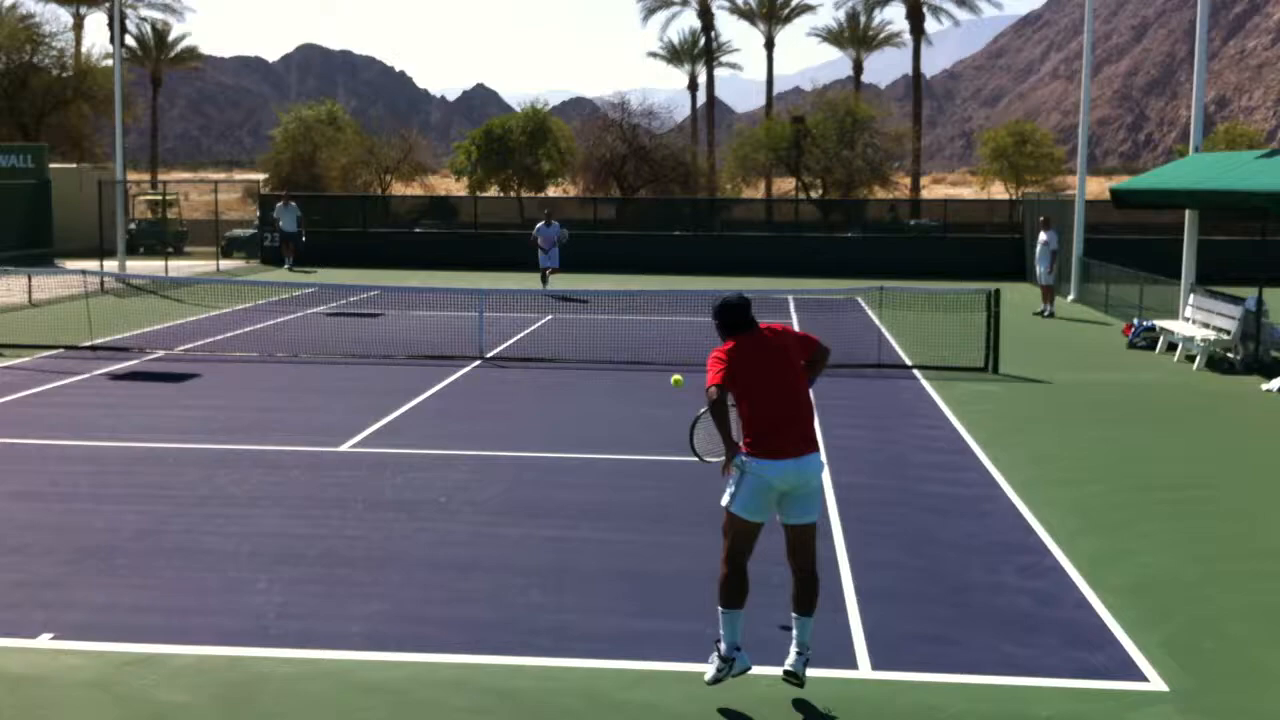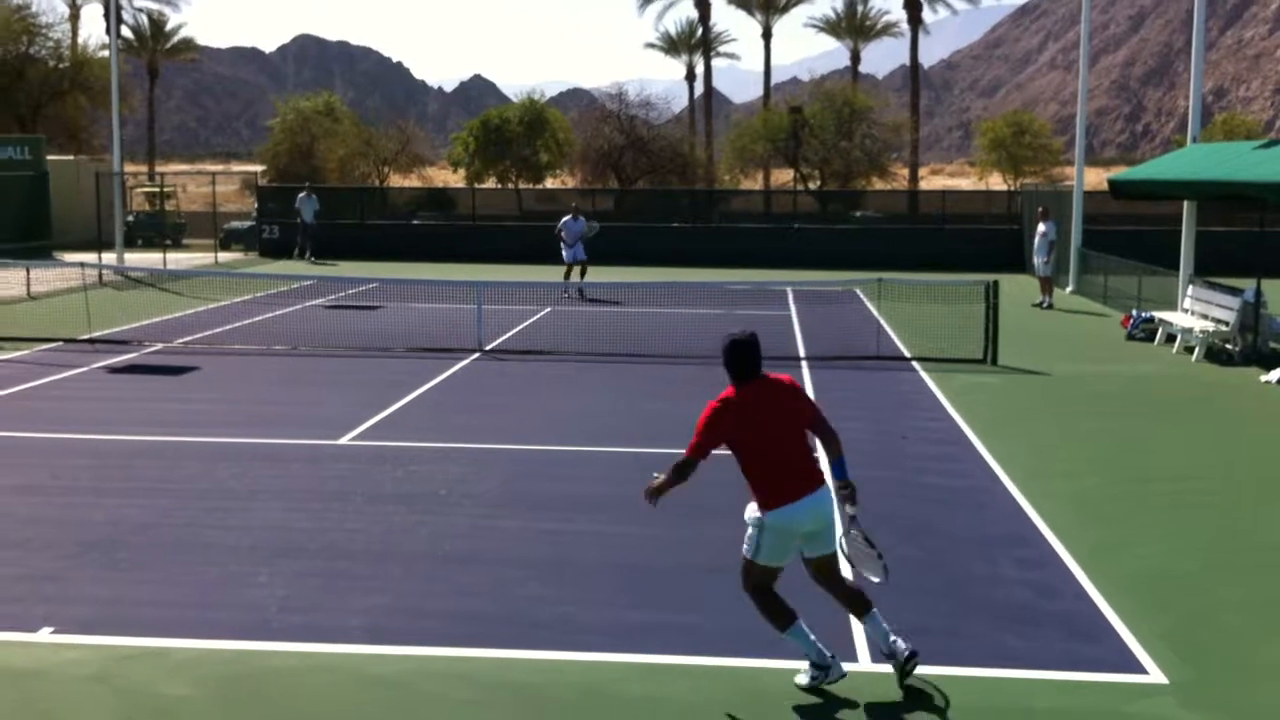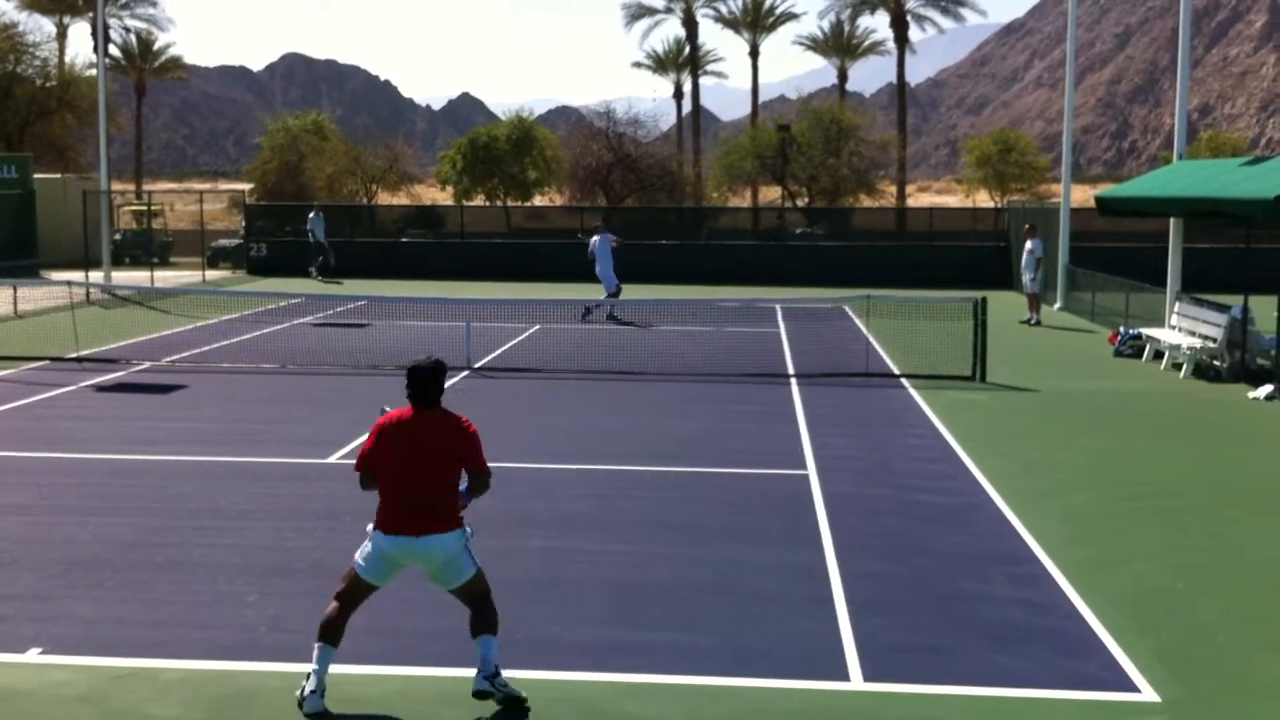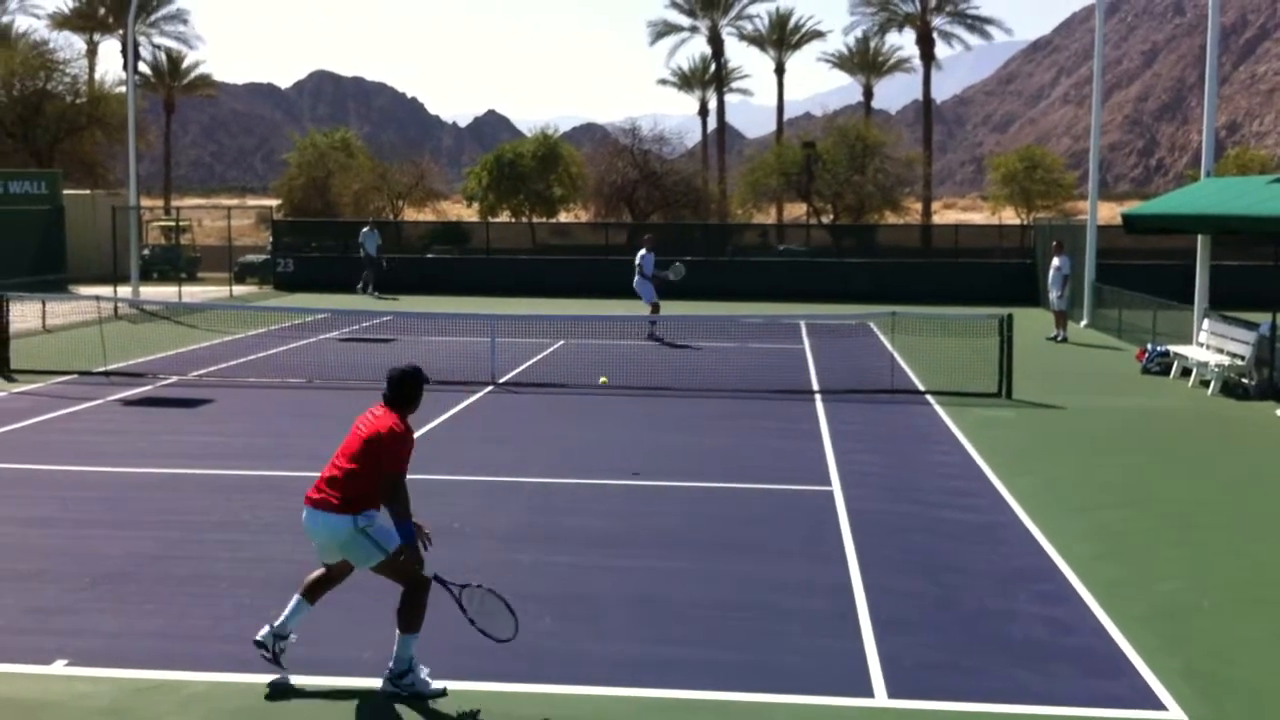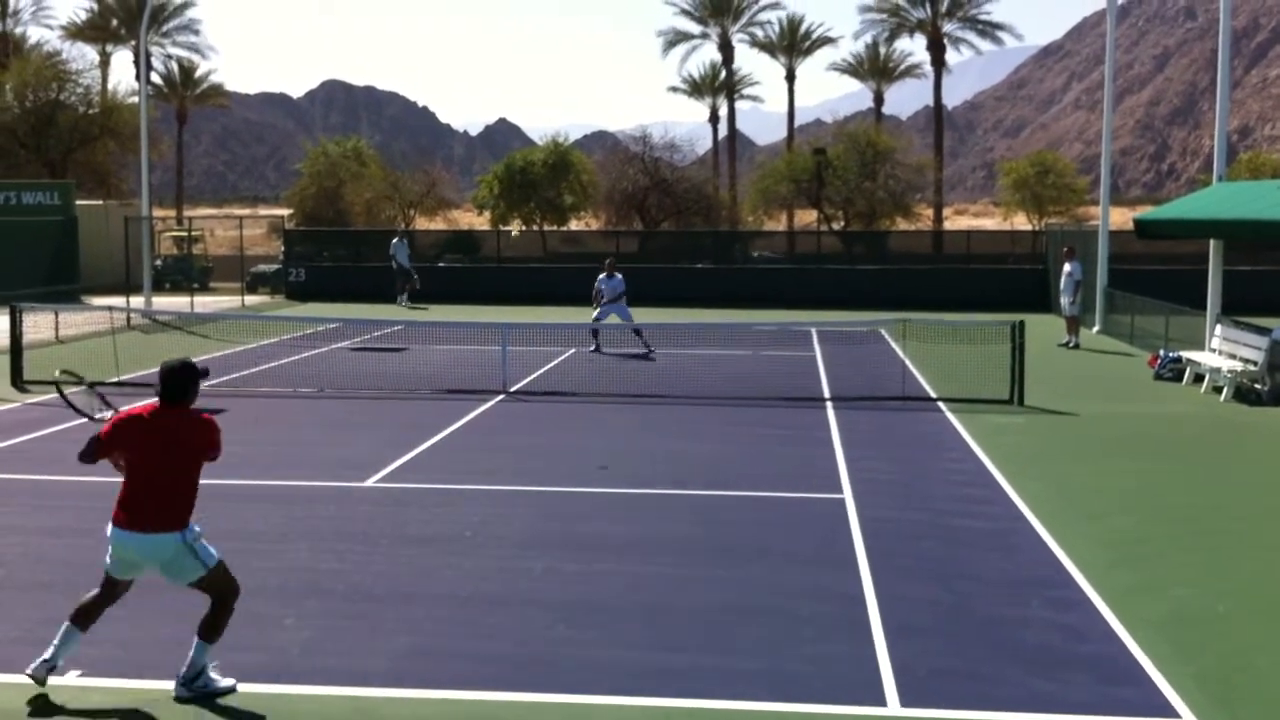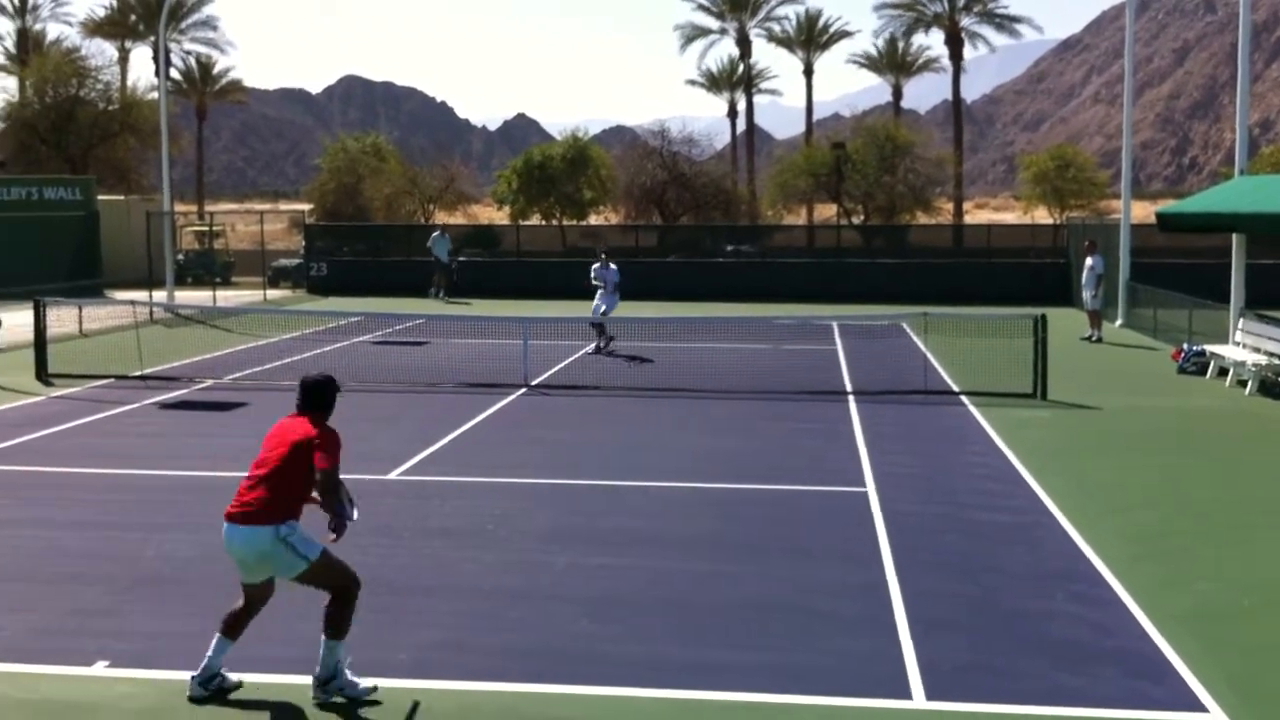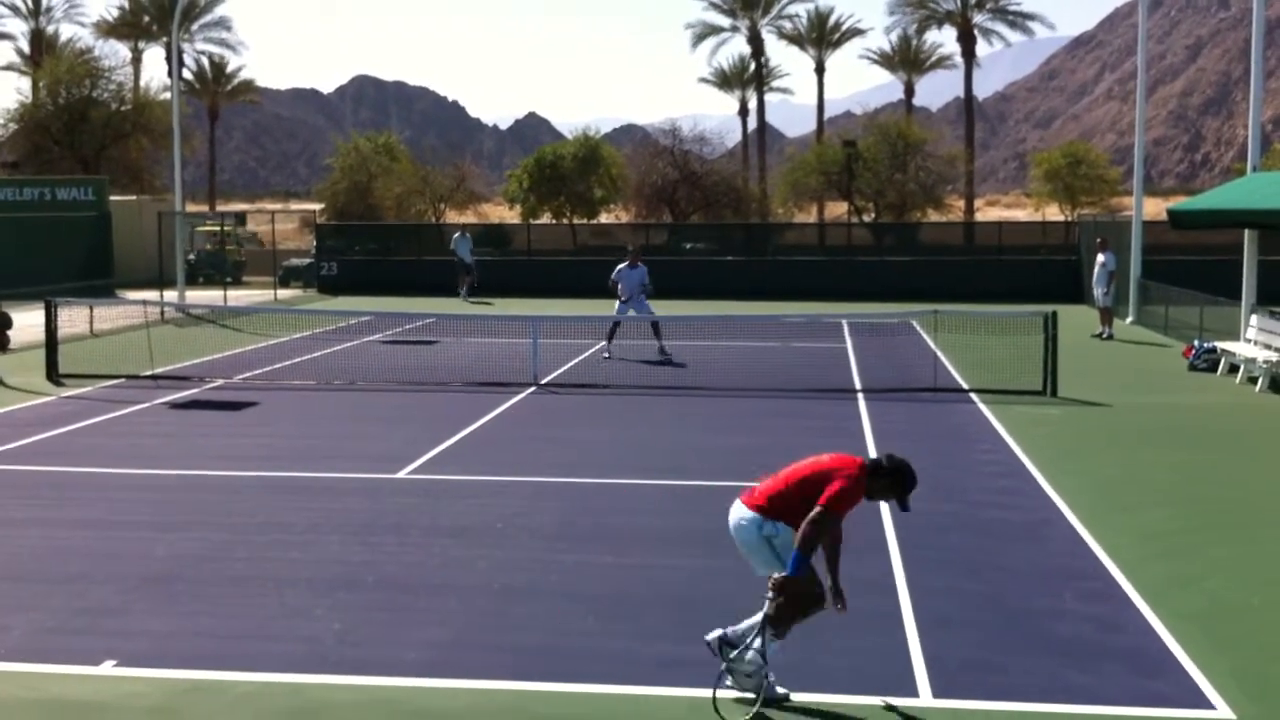
dt=0.7s
person 1, frame 1
left shoulder: (724, 357)
right shoulder: (782, 335)
left elbow: (716, 398)
right elbow: (821, 353)
left wrist: (731, 451)
left hip: (760, 465)
right hip: (807, 461)
left knee: (734, 560)
right knee: (804, 564)
left ankle: (729, 652)
right ankle: (798, 657)
person 1, frame 2
left shoulder: (720, 409)
right shoulder: (787, 387)
left elbow: (687, 465)
right elbow: (826, 432)
left wrist: (662, 484)
right wrist: (841, 476)
left hip: (779, 512)
right hip: (818, 496)
left knee: (756, 587)
right knee: (830, 578)
left ankle: (821, 662)
right ankle: (894, 647)
person 1, frame 3
left shoulder: (385, 425)
right shoulder: (460, 428)
left elbow: (365, 481)
right elbow: (481, 483)
right wrist: (463, 496)
left hip: (390, 538)
right hip: (443, 539)
left knee: (344, 601)
right knee: (481, 600)
left ankle: (315, 688)
right ankle: (488, 674)
person 1, frame 4
left shoulder: (374, 415)
right shoulder: (399, 431)
right elbow: (393, 488)
left wrist: (409, 524)
right wrist: (408, 537)
left hip: (317, 510)
right hip: (344, 519)
left knee: (335, 570)
right knee: (418, 580)
left ankle: (275, 634)
right ankle: (402, 672)
person 1, frame 5
left shoulder: (130, 419)
right shoulder: (202, 428)
left elbow: (86, 456)
left hip: (123, 532)
right hip: (169, 538)
left knee: (109, 593)
right knee: (226, 592)
left ankle: (50, 660)
right ankle: (194, 676)
person 1, frame 6
left shoulder: (282, 427)
right shoulder: (323, 435)
right elbow: (328, 484)
left wrist: (307, 496)
right wrist: (340, 517)
left hip: (234, 528)
right hip: (268, 531)
left knee: (254, 600)
right knee: (347, 586)
left ankle: (207, 677)
right ankle: (330, 677)
person 1, frame 7
left shoulder: (849, 467)
right shoulder: (853, 480)
left elbow: (831, 529)
right elbow: (814, 525)
left wrist: (833, 581)
right wrist: (793, 573)
left hip: (750, 513)
right hip: (757, 521)
left knee: (797, 598)
right knee: (810, 598)
right ankle: (732, 640)
